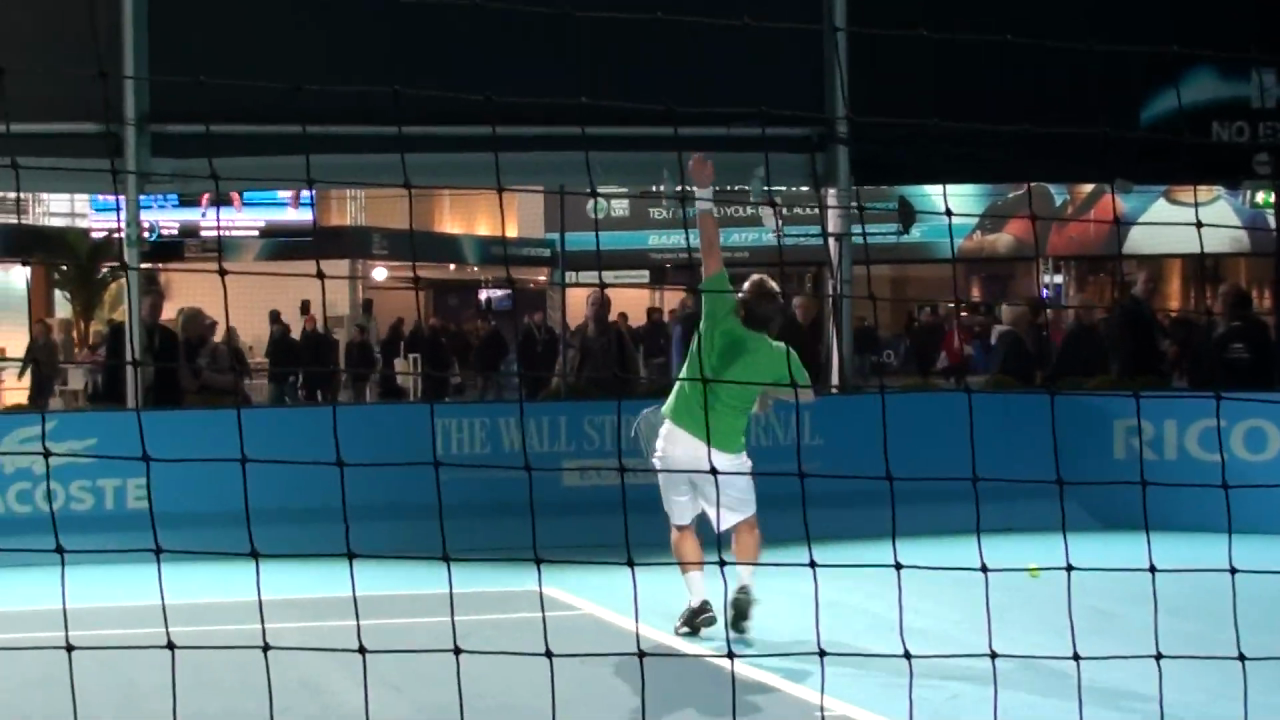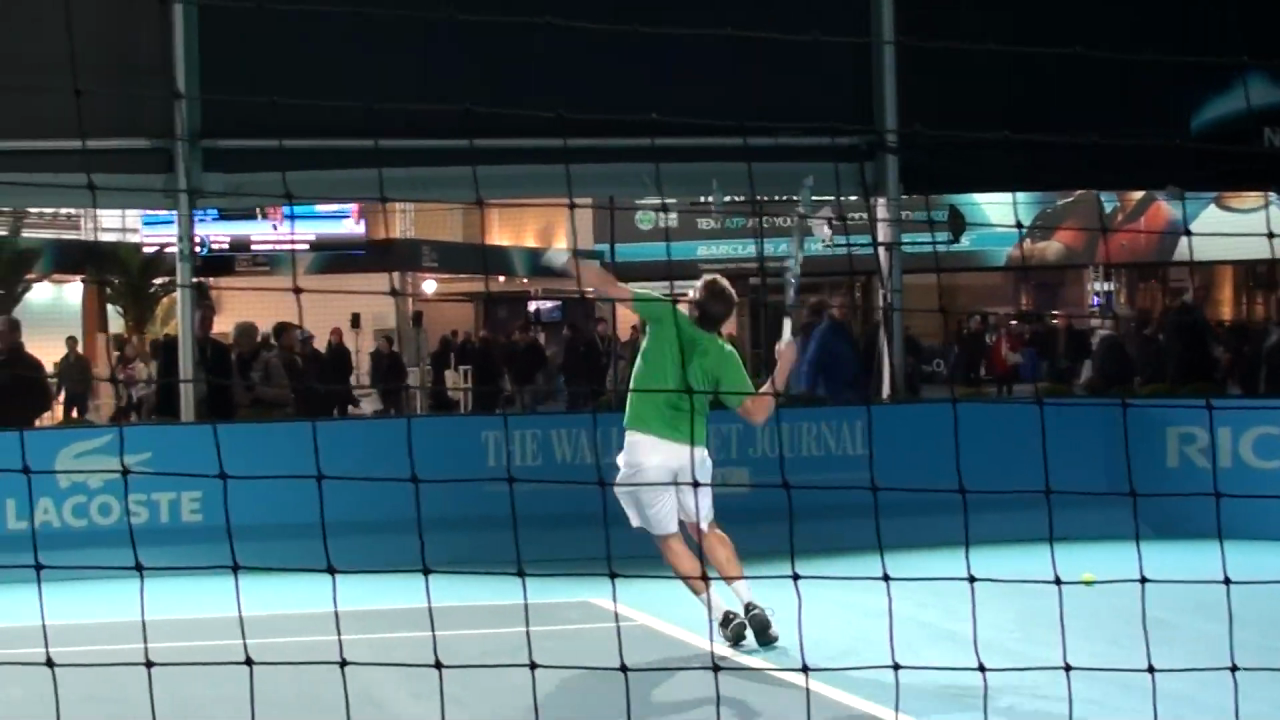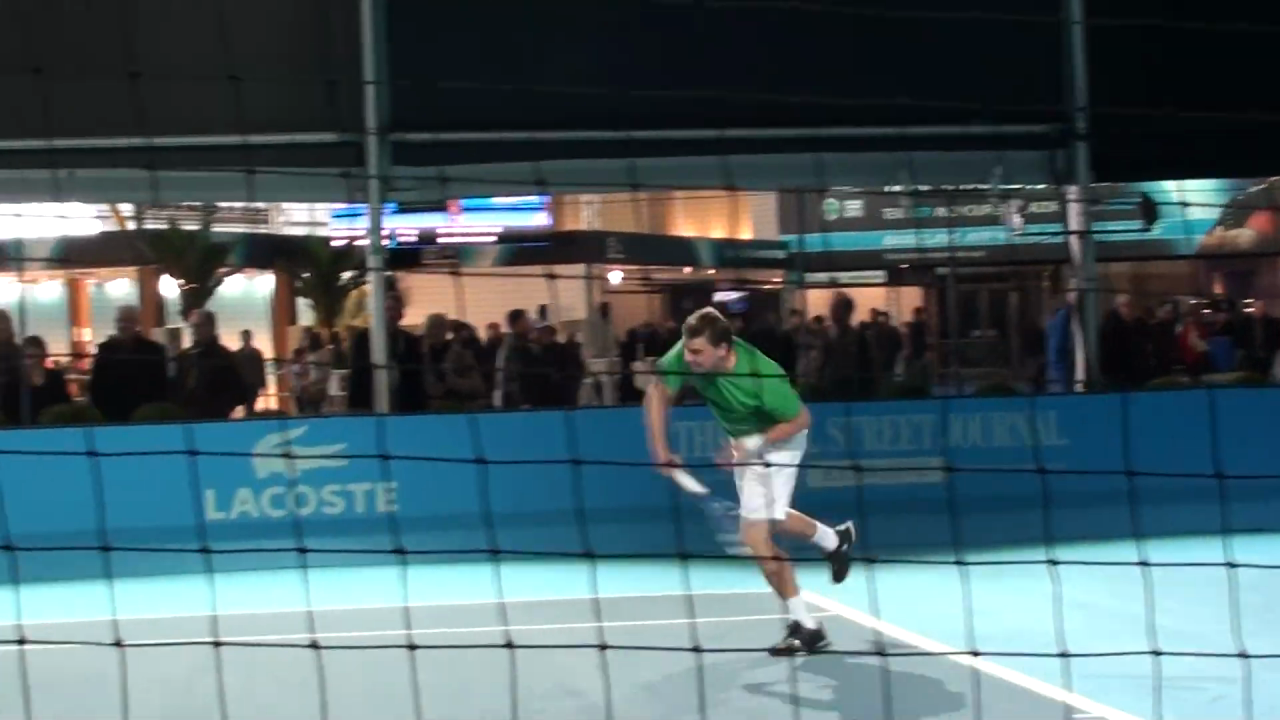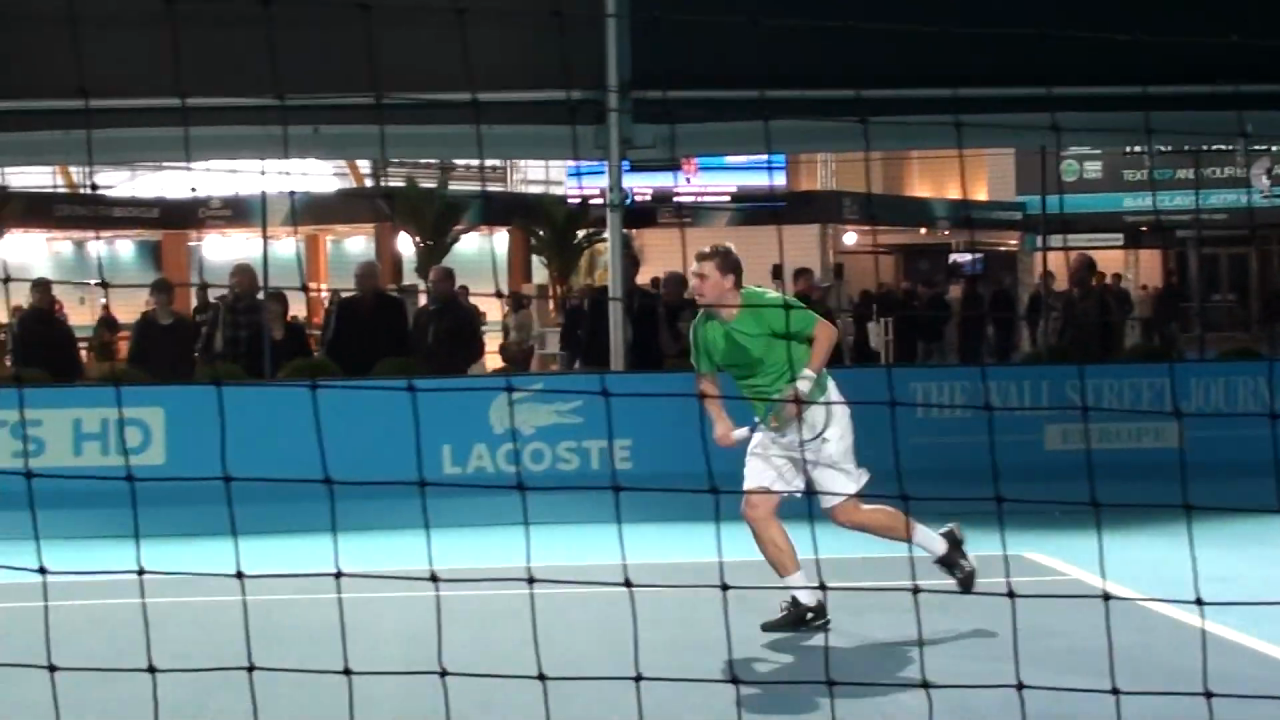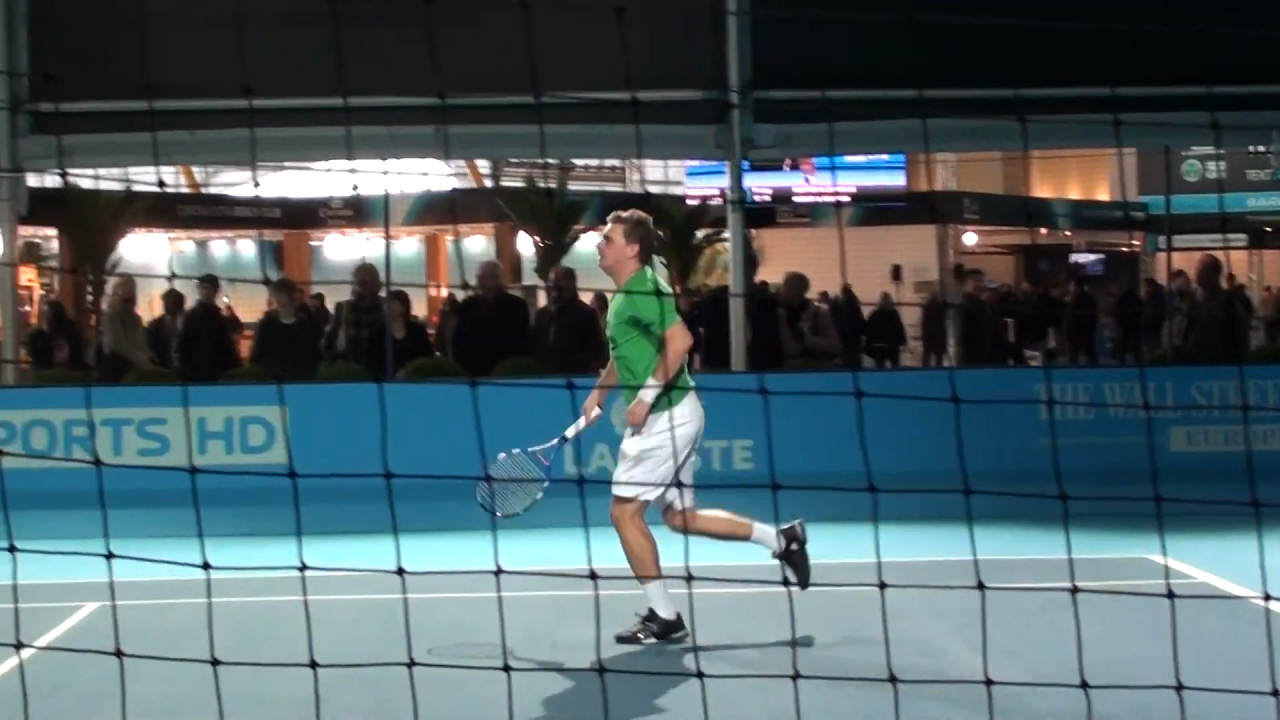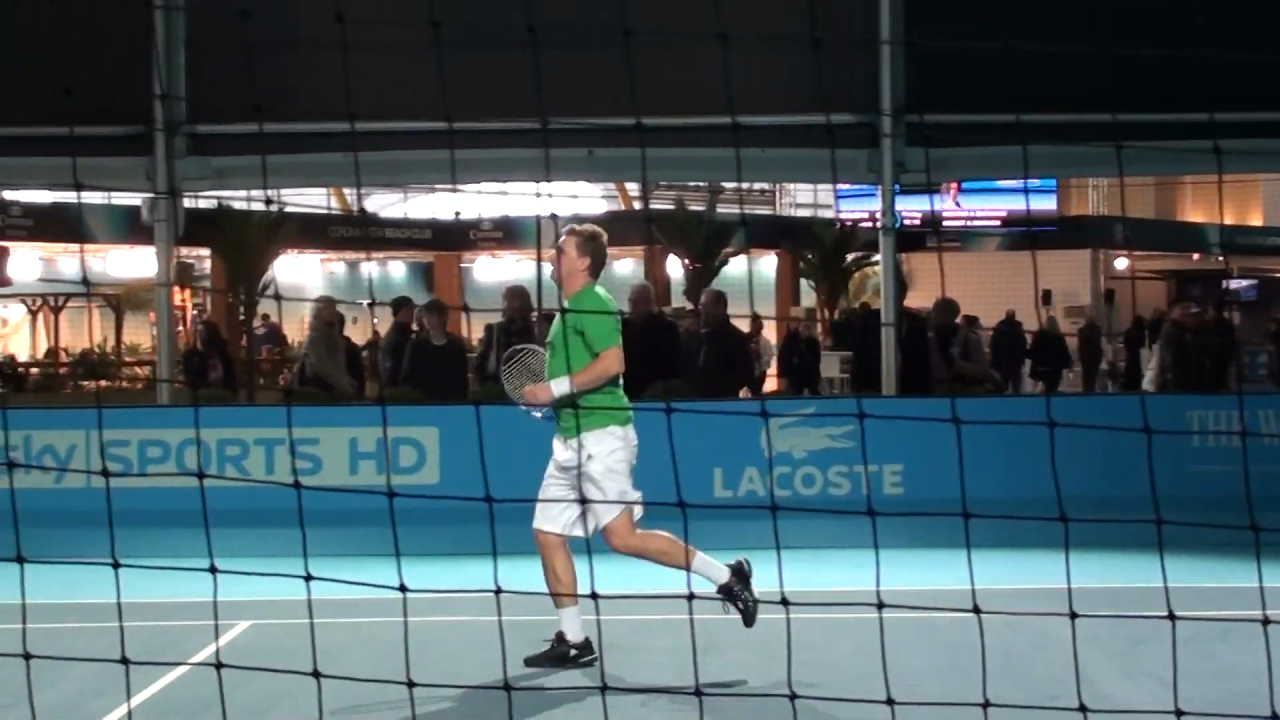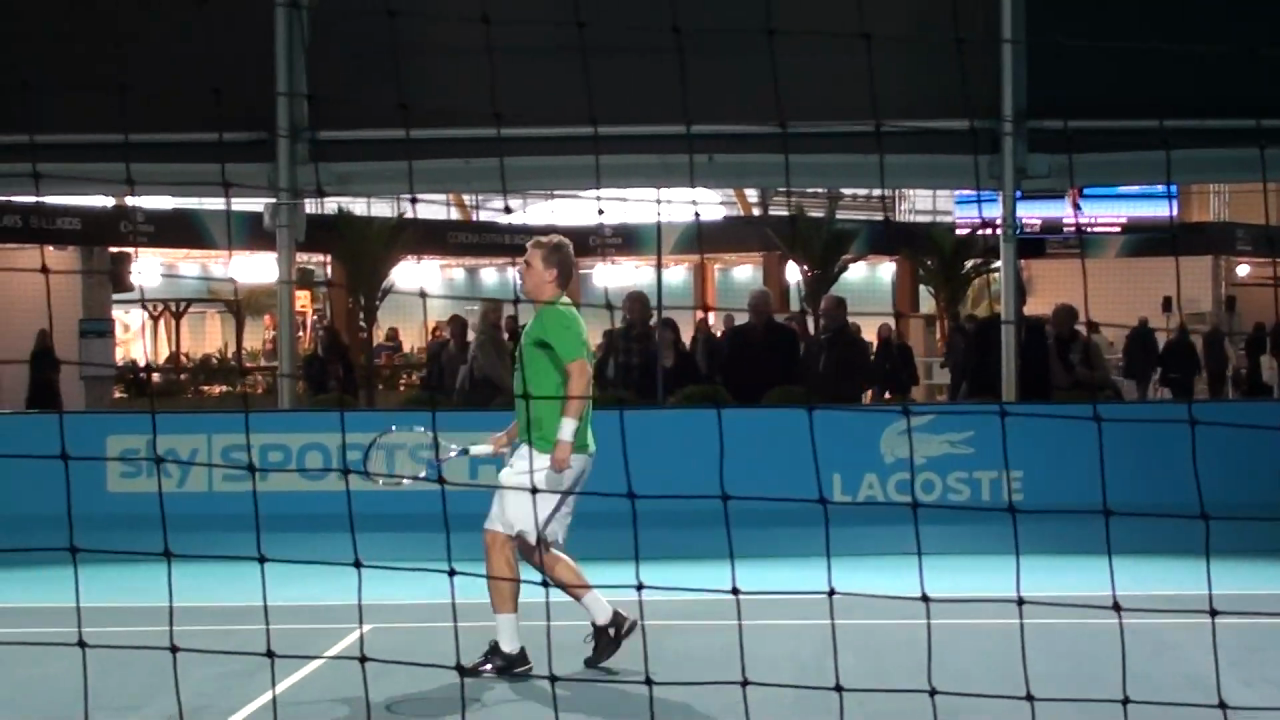
dt=0.4s
person 1, frame 1
left shoulder: (720, 316)
right shoulder: (778, 355)
left elbow: (710, 252)
right elbow: (807, 394)
left wrist: (704, 193)
left hip: (676, 442)
right hip: (724, 454)
left knee: (682, 526)
right knee: (746, 526)
left ankle: (697, 603)
right ankle: (742, 590)
person 1, frame 2
left shoulder: (669, 318)
right shoulder: (722, 356)
left elbow: (611, 288)
right elbow: (758, 413)
left wrist: (564, 262)
right wrist: (783, 368)
left hip: (645, 448)
right hip: (690, 451)
left knee: (670, 539)
right knee: (707, 530)
left ankle: (724, 616)
right ankle: (750, 607)
person 1, frame 3
left shoulder: (759, 373)
right shoulder: (685, 354)
left elbow: (800, 419)
right elbow: (657, 395)
left wrist: (753, 445)
right wrist: (660, 448)
left hip: (777, 443)
right hip: (741, 440)
left knee: (754, 537)
right knee: (772, 520)
left ankle: (805, 625)
right ankle: (835, 540)
person 1, frame 4
left shoulder: (772, 306)
right shoulder: (703, 328)
left elbow: (826, 331)
right elbow: (706, 381)
left wrist: (804, 384)
right wrist: (719, 419)
left hip: (819, 412)
right hip: (773, 426)
left knee: (846, 513)
right knee: (756, 511)
left ankle: (944, 547)
right ankle: (807, 603)
person 1, frame 5
left shoulder: (645, 289)
right shoulder: (623, 294)
left elbow: (680, 341)
left wrist: (647, 395)
right wrist: (598, 390)
left hip: (667, 415)
right hip: (658, 416)
left knee: (624, 511)
right knee: (681, 518)
left ankle: (664, 616)
right ankle: (781, 540)
person 1, frame 6
left shoulder: (592, 303)
right shoulder: (572, 308)
left elbow: (612, 363)
left wrist: (556, 388)
left hip: (600, 437)
right hip: (572, 440)
left knee: (620, 535)
right knee: (548, 535)
left ankle: (726, 577)
right ankle: (573, 641)
person 1, frame 7
left shoulder: (555, 316)
right shoulder: (545, 319)
left elbow: (580, 375)
left wrist: (564, 437)
right wrist: (514, 430)
left hip: (552, 449)
right hip: (543, 446)
left knee: (498, 539)
right knee: (536, 547)
left ankle: (509, 650)
right ankle: (607, 621)
